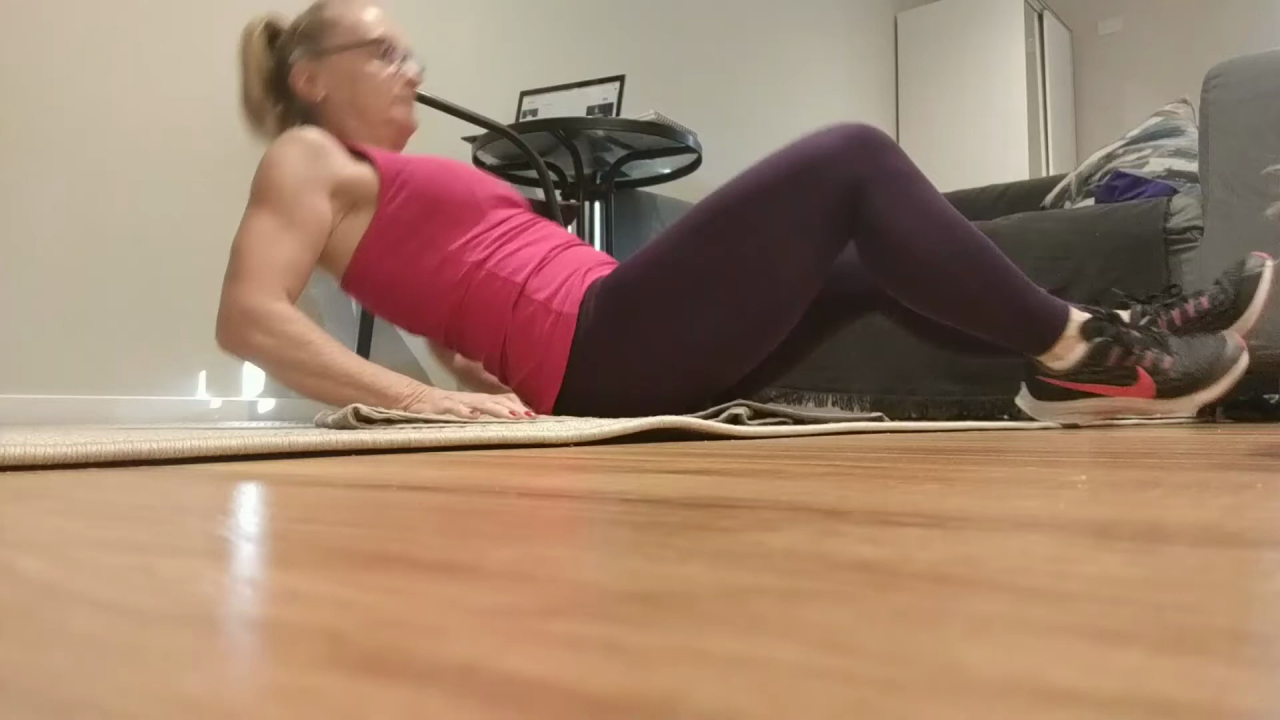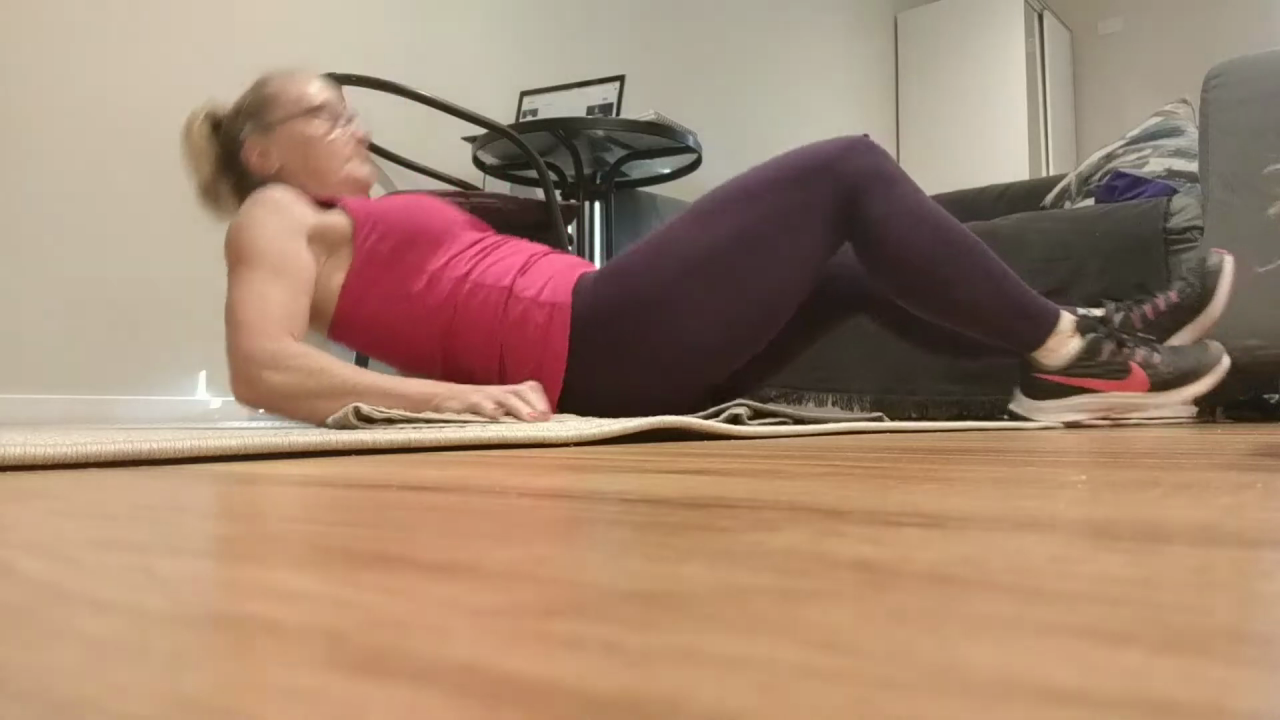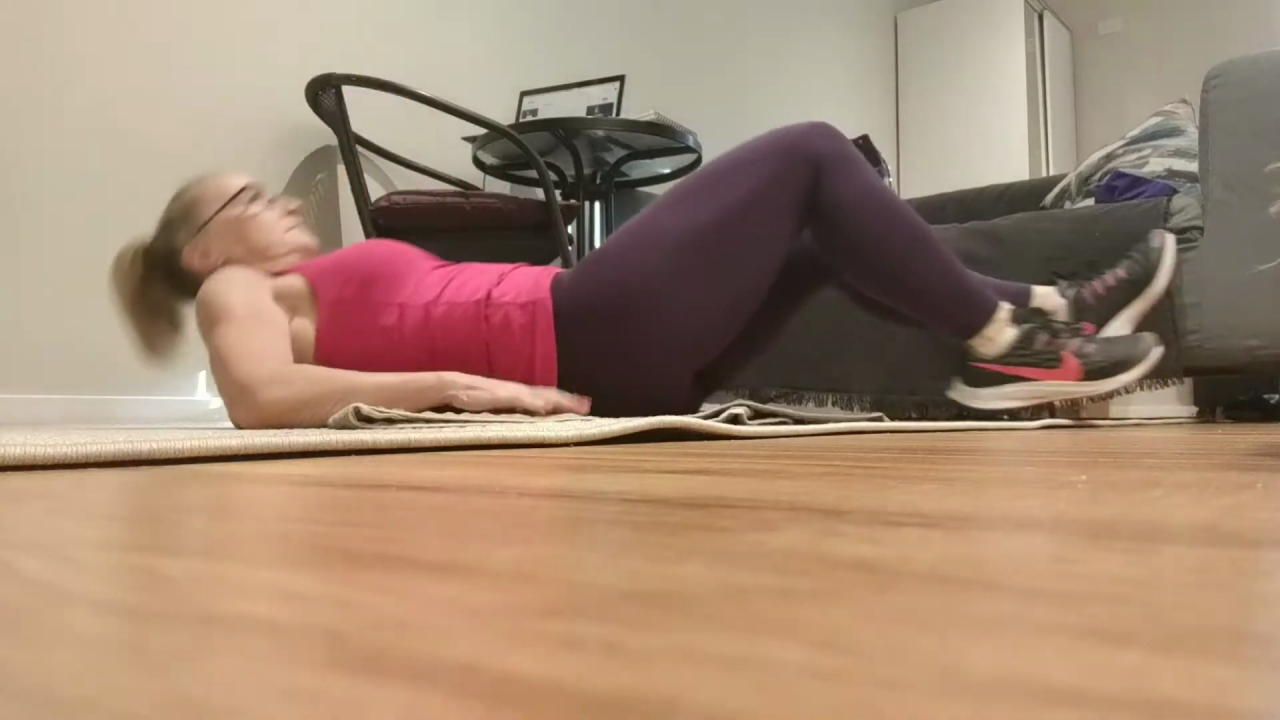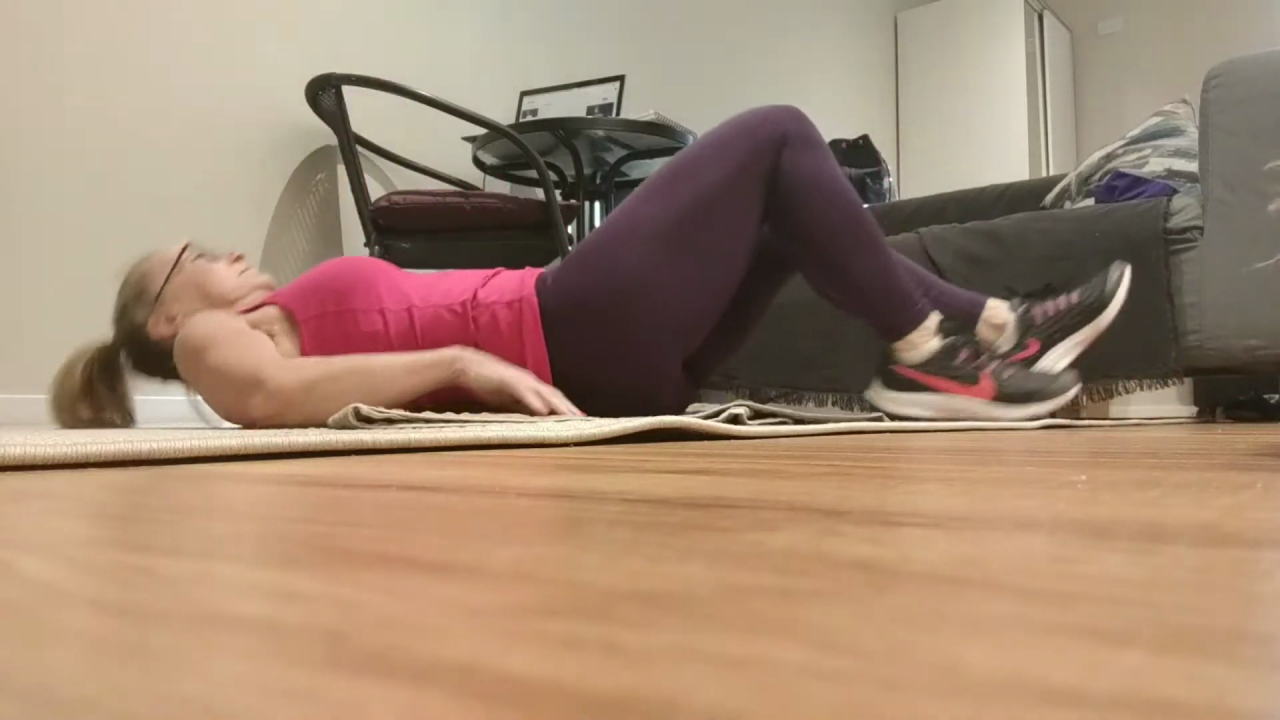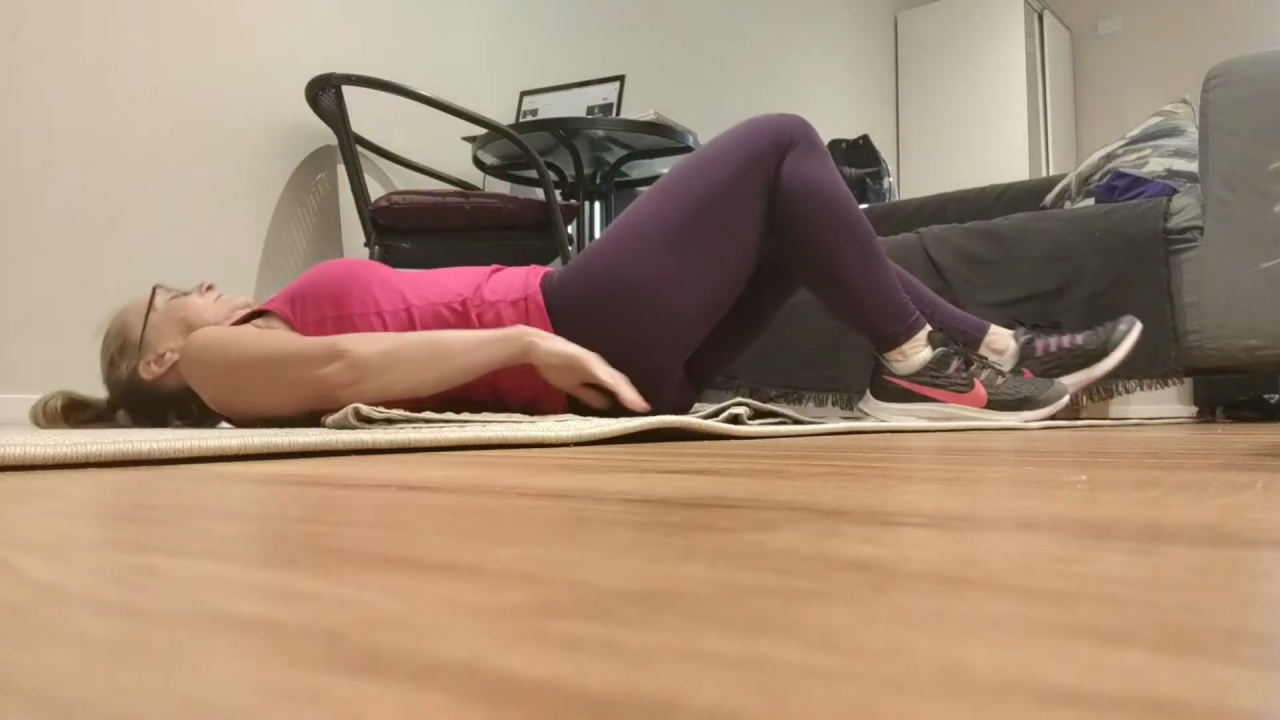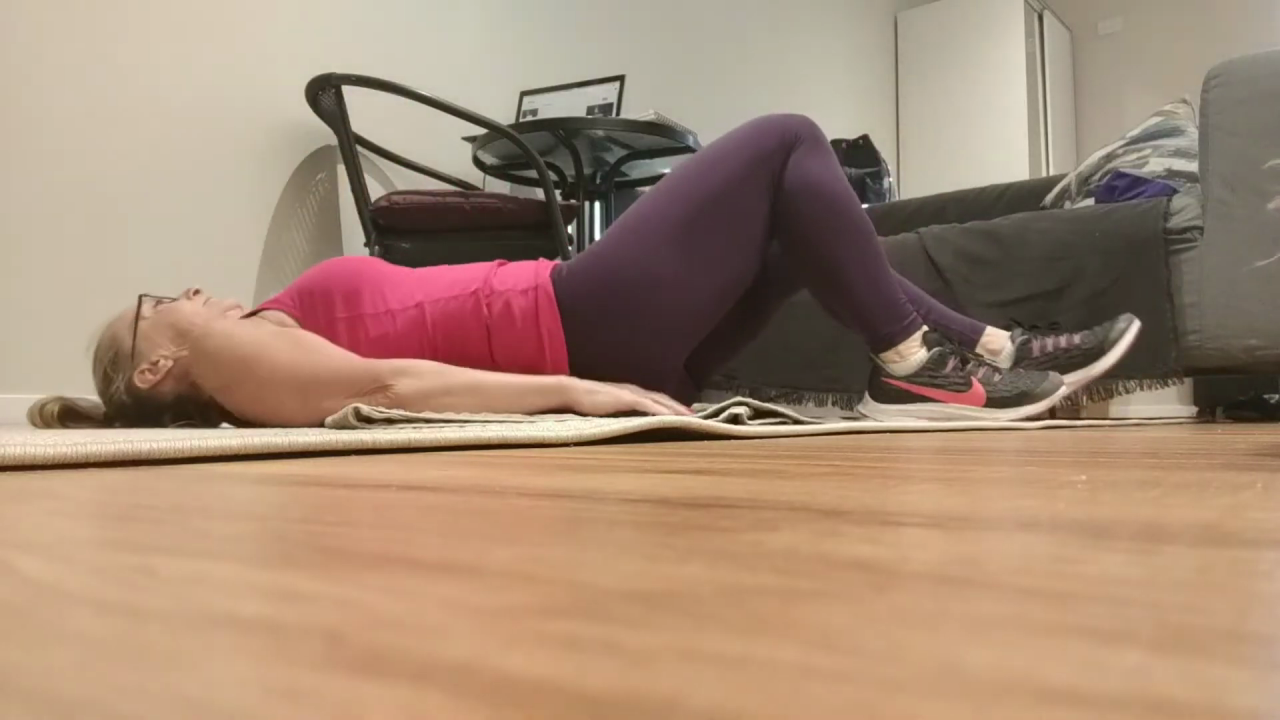
dt=0.2s
person 1, frame 1
left shoulder: (401, 175)
right shoulder: (310, 162)
left elbow: (468, 322)
right elbow: (250, 320)
right wrist: (415, 398)
left hip: (610, 348)
right hip: (598, 361)
left knee: (876, 260)
right knee: (852, 160)
left ankle: (1108, 337)
right ankle: (1077, 361)
person 1, frame 2
left shoulder: (368, 232)
right shoulder: (278, 221)
left elbow: (458, 329)
right elbow: (263, 369)
right wrist: (449, 398)
left hip: (615, 348)
right hip: (598, 346)
left knee: (862, 262)
right knee: (848, 168)
left ankle: (1077, 338)
right ankle: (1070, 363)
person 1, frame 3
left shoulder: (322, 292)
right shoulder: (245, 303)
right elbow: (263, 402)
right wrist: (460, 385)
left hip: (599, 350)
right hip: (588, 343)
left knee: (822, 235)
right knee: (812, 152)
left ankle: (1039, 315)
right ankle: (1005, 349)
person 1, frame 4
left shoulder: (291, 328)
right shoulder: (220, 348)
right elbow: (285, 396)
right wrist: (463, 359)
left hip: (602, 352)
right hip: (578, 338)
left knee: (795, 217)
right knee: (778, 132)
left ankle: (995, 329)
right ankle: (925, 360)
person 1, frame 5
left shoulder: (275, 333)
right shoulder: (224, 359)
right elbow: (347, 371)
right wrist: (531, 343)
left hip: (585, 342)
right hip: (581, 325)
left knee: (800, 227)
right knee: (784, 141)
left ankle: (997, 349)
right ankle: (916, 368)
person 1, frame 6
left shoulder: (269, 341)
right shoulder: (232, 358)
right elbow: (385, 386)
right wrist: (571, 390)
left hip: (597, 339)
right hip: (585, 330)
left knee: (803, 227)
right knee: (788, 144)
left ankle: (990, 348)
right ankle: (910, 368)
